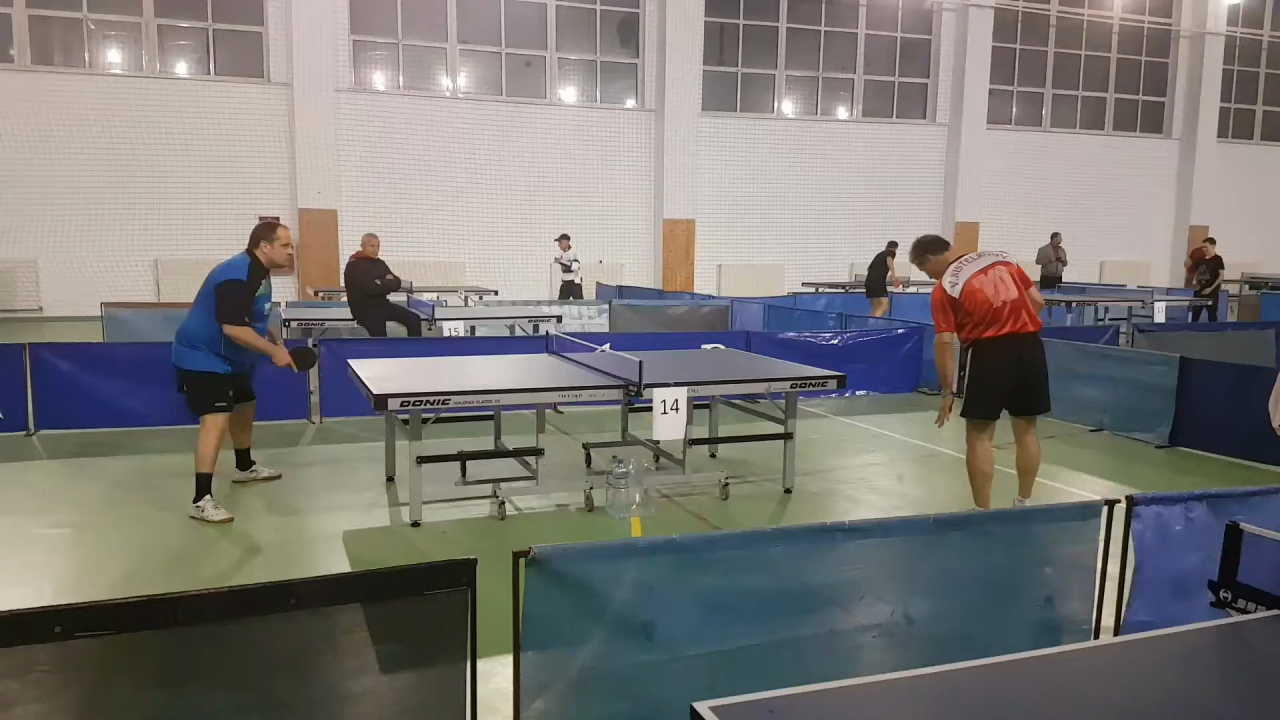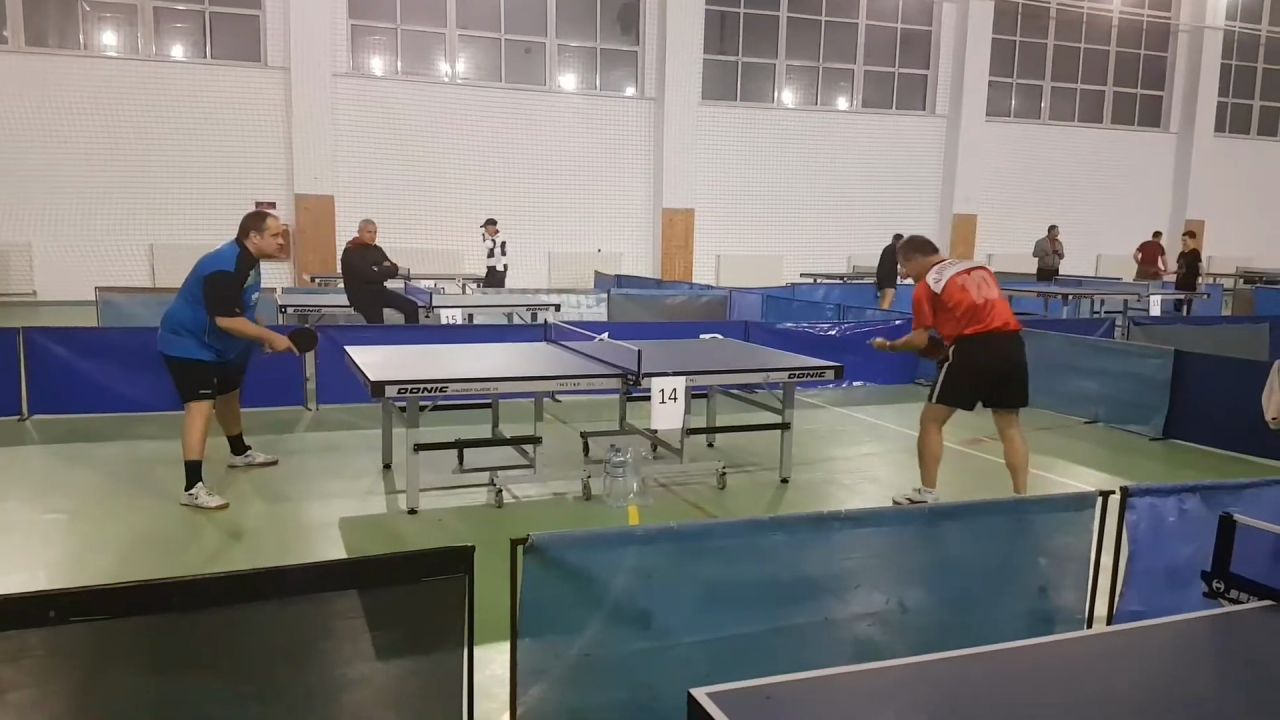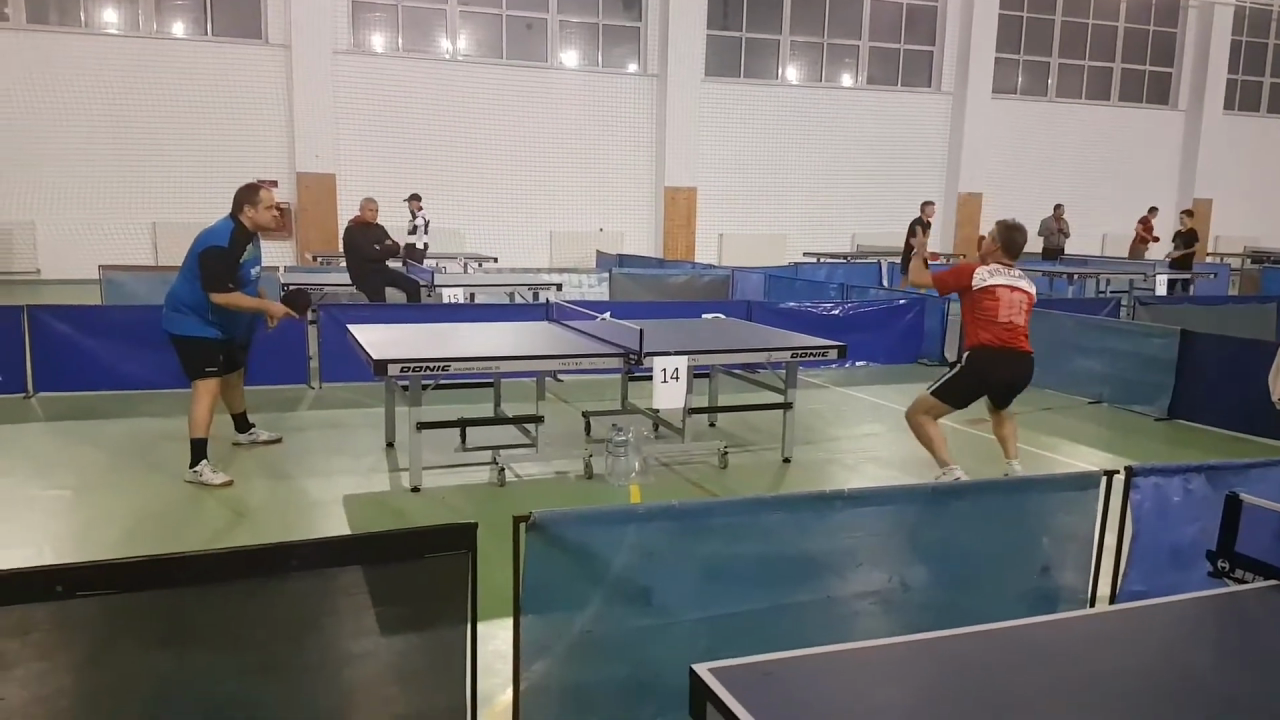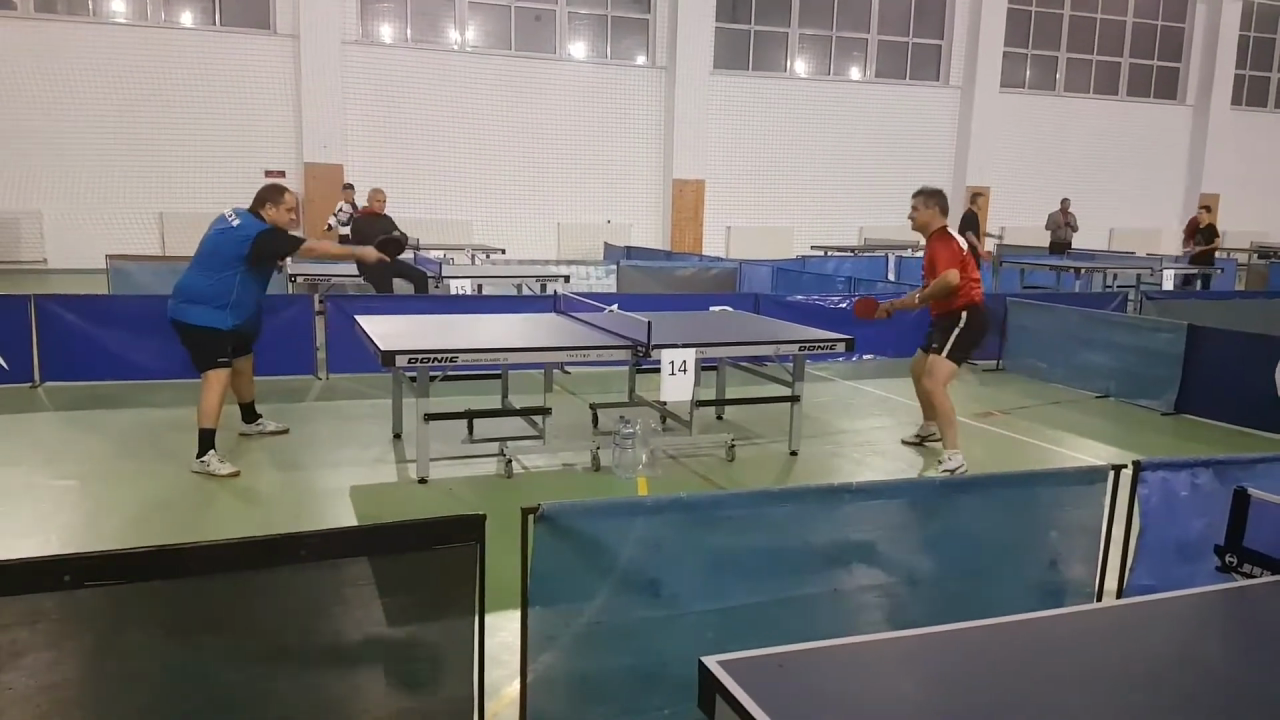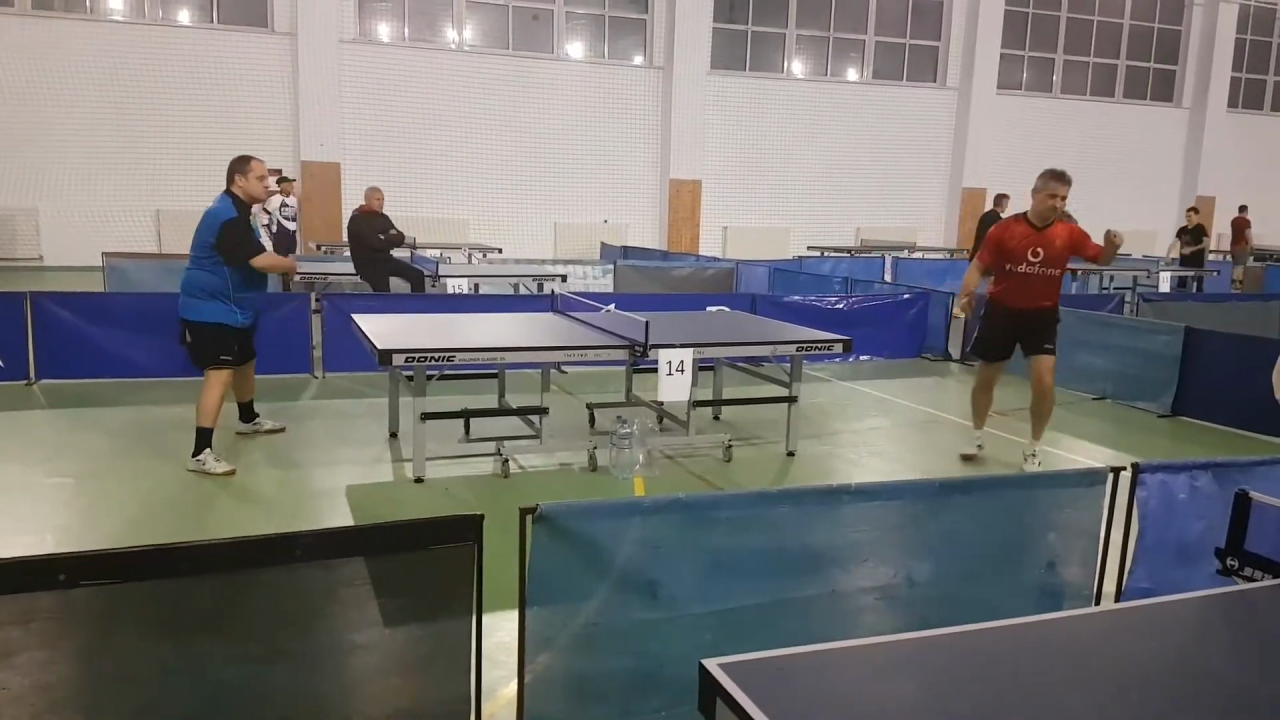
dt=1s
person 1, frame 1
left shoulder: (257, 271)
right shoulder: (238, 277)
right elbow: (233, 327)
left wrist: (274, 339)
right wrist: (273, 352)
left hip: (226, 358)
right hip: (202, 357)
left knee: (243, 408)
right knee: (216, 420)
left ankle: (245, 467)
right ankle: (201, 500)
person 1, frame 2
left shoulder: (247, 260)
right shoulder: (226, 267)
right elbow: (227, 319)
left wrist: (261, 332)
right wrist: (272, 337)
left hip: (214, 345)
right hip: (188, 344)
left knee: (229, 395)
right knee: (201, 407)
left ankle: (240, 452)
right ankle: (193, 488)
person 1, frame 3
left shoulder: (248, 235)
right shoulder: (220, 242)
right elbow: (221, 295)
left wrist: (265, 306)
right wrist: (268, 305)
left hip: (223, 324)
right hip: (194, 322)
left knee: (233, 375)
right knee: (207, 386)
left ankle: (244, 430)
right ankle: (197, 465)
person 1, frame 4
left shoulder: (238, 218)
right shoulder: (259, 234)
right elbow: (311, 249)
left wrist: (271, 263)
right wrist: (360, 252)
left hip: (214, 310)
right hip: (201, 314)
left knee: (242, 363)
right knee: (218, 377)
left ankle: (251, 420)
right ankle: (205, 455)
person 1, frame 5
left shoulder: (232, 210)
right shoulder: (229, 218)
right elbow: (260, 260)
right wrist: (288, 266)
left hip: (229, 308)
right hip: (212, 310)
left knee: (244, 364)
right knee: (220, 375)
left ankle: (248, 419)
right ankle: (200, 453)
person 2, frame 1
left shoulder: (944, 287)
right shoulder: (1003, 259)
left elbow: (945, 342)
right elbow: (1037, 301)
left wrist: (947, 393)
left hip: (989, 353)
right hip: (1029, 347)
left knee: (979, 437)
right knee: (1027, 432)
left ankle: (983, 513)
right ankle: (1024, 505)
person 2, frame 2
left shoulder: (926, 285)
right shoulder: (980, 269)
left elbow: (920, 340)
left wrist: (889, 345)
left hip: (972, 350)
right hip: (1011, 345)
left knee: (931, 421)
right knee: (1010, 427)
left ankle: (927, 494)
right ankle: (1021, 497)
person 2, frame 3
left shoulder: (975, 274)
right shoulder: (1028, 286)
left elbow: (917, 280)
left wrist: (918, 252)
left hip: (984, 361)
right hip: (1021, 365)
left knee: (917, 413)
right knee: (998, 407)
left ankle: (951, 472)
right ankle: (1014, 468)
person 2, frame 4
left shoulder: (942, 241)
right shoulder: (940, 240)
left elbow: (951, 279)
right elbow: (934, 288)
left wrist: (919, 298)
right wrist: (895, 305)
left hip: (963, 318)
right hip: (951, 317)
left knee: (932, 385)
right knee: (918, 370)
left ankle: (953, 458)
right ankle: (929, 429)
person 2, frame 5
left shoulder: (1070, 233)
right shoulder: (1004, 229)
left elbow: (1102, 259)
right elbow: (977, 266)
left wrist: (1111, 247)
right wrist: (968, 292)
left hip: (1042, 314)
right hip: (1002, 310)
left knee: (1043, 383)
right knee: (985, 377)
left ankle: (1034, 445)
right ankle: (977, 436)
